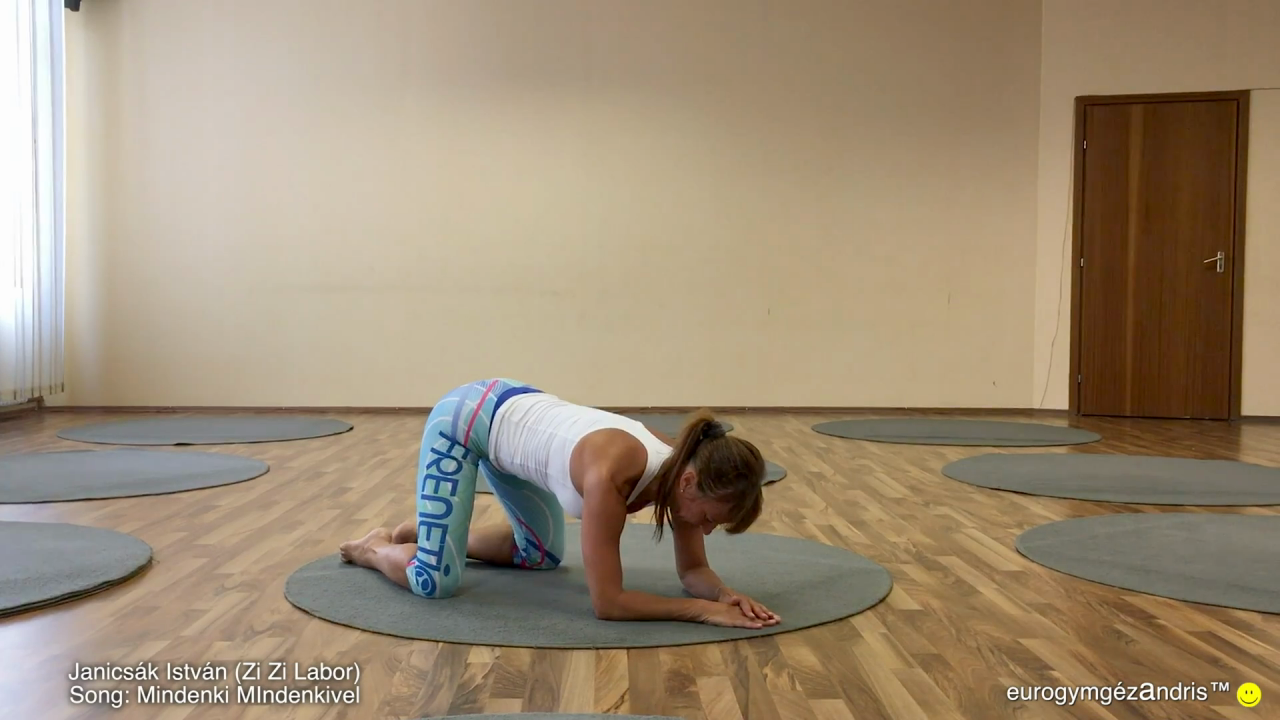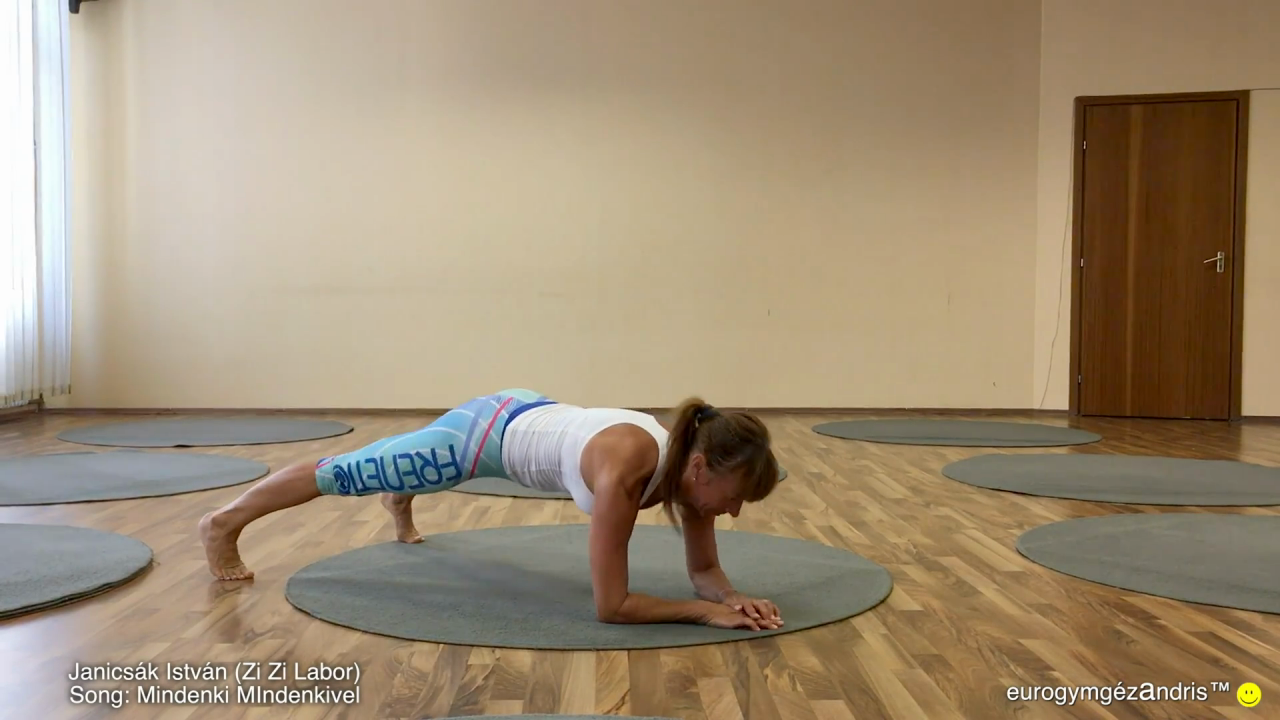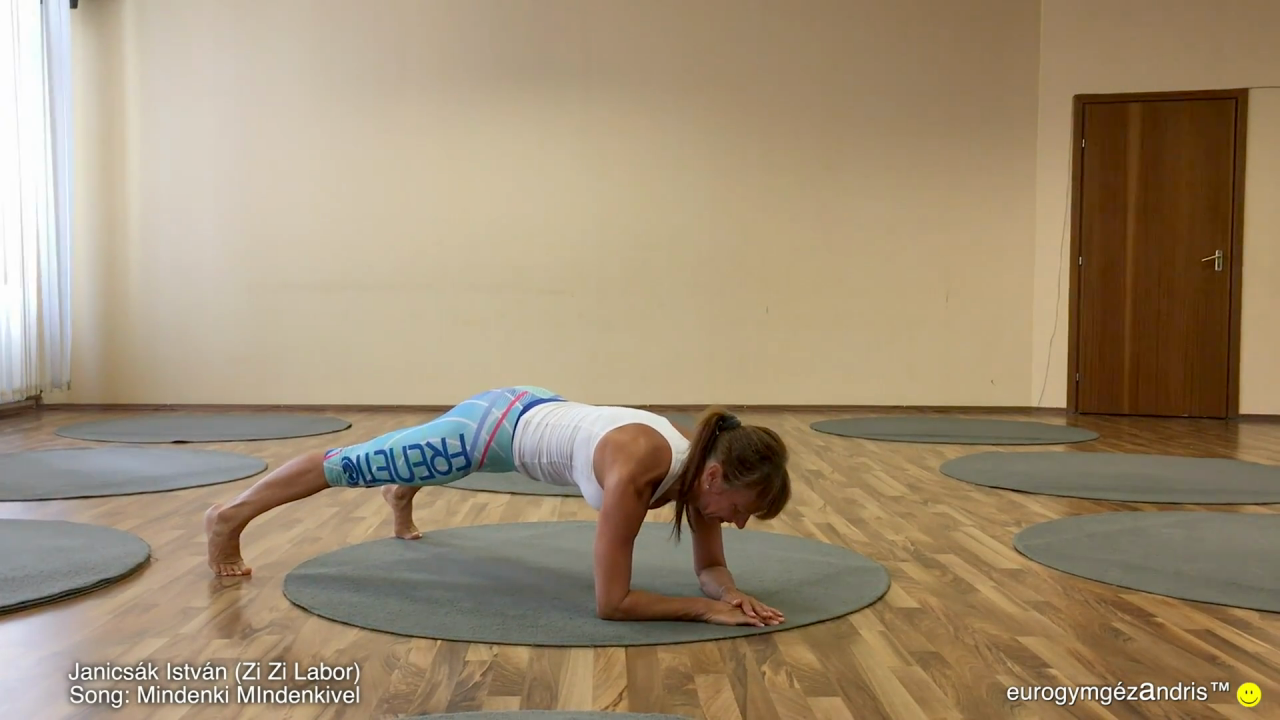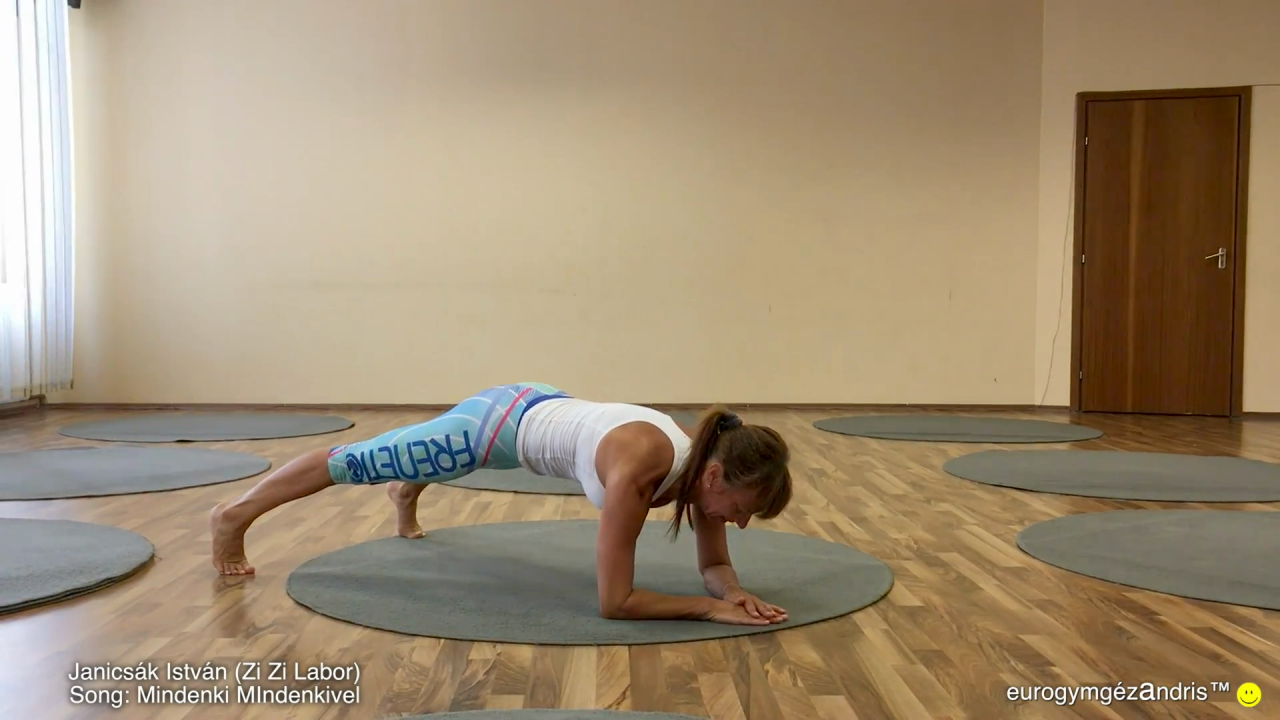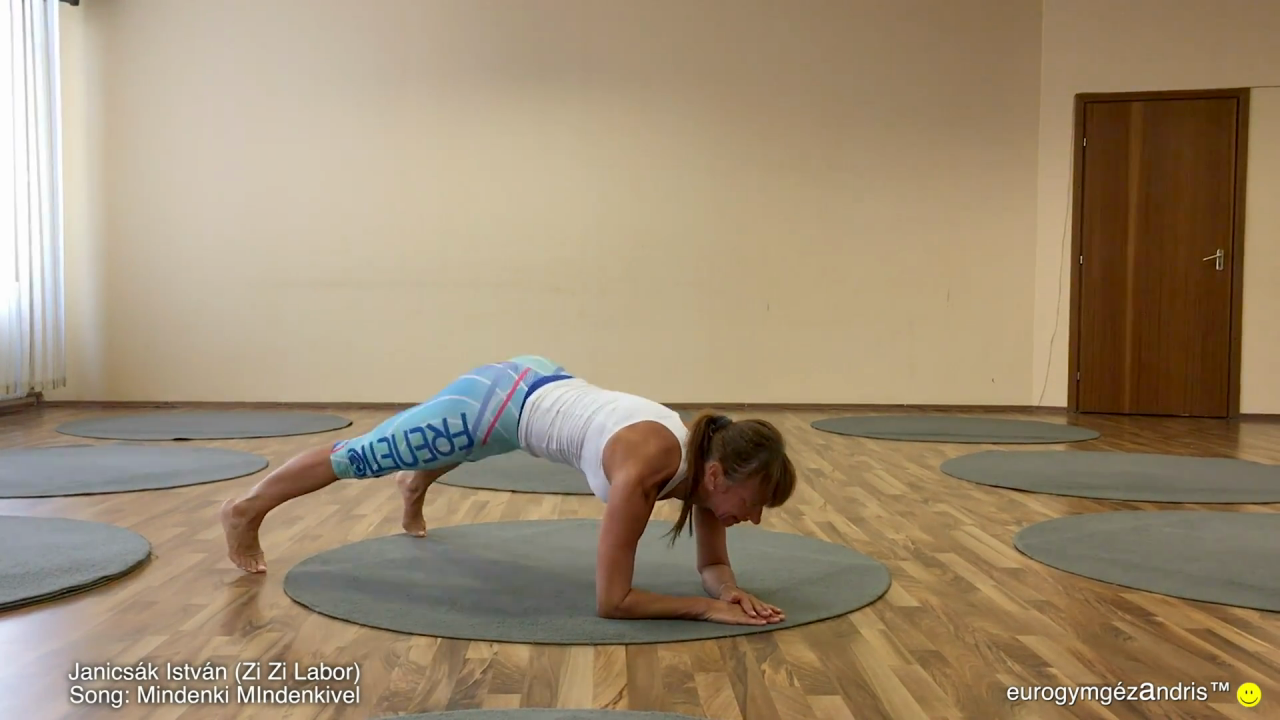
dt=1s
person 1, frame 1
left shoulder: (683, 466)
right shoulder: (611, 472)
left elbow: (692, 571)
right elbow: (608, 602)
left wrist: (725, 595)
right wrist: (705, 611)
left hip: (509, 416)
right hip: (464, 416)
left knee: (542, 554)
right knee: (436, 581)
left ankle: (423, 531)
right ankle: (371, 549)
person 1, frame 2
left shoulder: (691, 461)
right shoulder: (623, 469)
left elbow: (704, 570)
right elbow: (611, 606)
left wrist: (732, 597)
right wrist: (709, 613)
left hip: (529, 418)
right hip: (489, 431)
right knee: (349, 472)
left ankle: (400, 503)
right ankle: (223, 523)
person 1, frame 3
left shoulder: (701, 460)
right shoulder: (637, 468)
left elbow: (709, 564)
right elbow: (611, 602)
left wrist: (732, 593)
right wrist: (708, 610)
left hip: (538, 412)
right hip: (499, 425)
right knee: (358, 463)
left ankle: (401, 498)
right ankle: (229, 515)
person 1, frame 4
left shoulder: (704, 459)
right shoulder: (638, 465)
left elbow: (713, 564)
right elbow: (614, 601)
left wrist: (734, 591)
right wrist: (711, 609)
left hip: (542, 410)
right hip: (503, 422)
right knee: (361, 461)
left ankle: (404, 496)
right ankle: (233, 516)
person 1, frame 5
left shoulder: (706, 457)
right shoulder: (643, 467)
left elbow: (712, 564)
right elbow: (612, 600)
left wrist: (732, 591)
right wrist: (708, 609)
left hip: (539, 384)
right hip: (503, 398)
left knee: (442, 453)
right knee: (364, 455)
left ankle: (412, 498)
right ankle: (245, 511)
